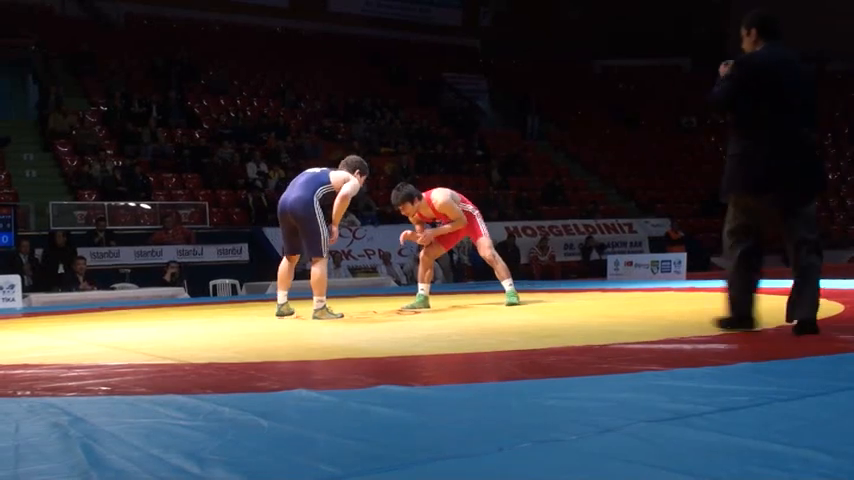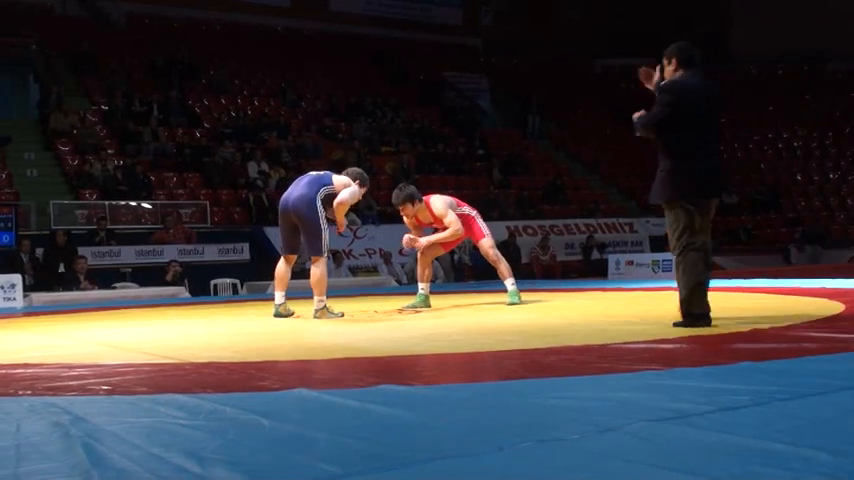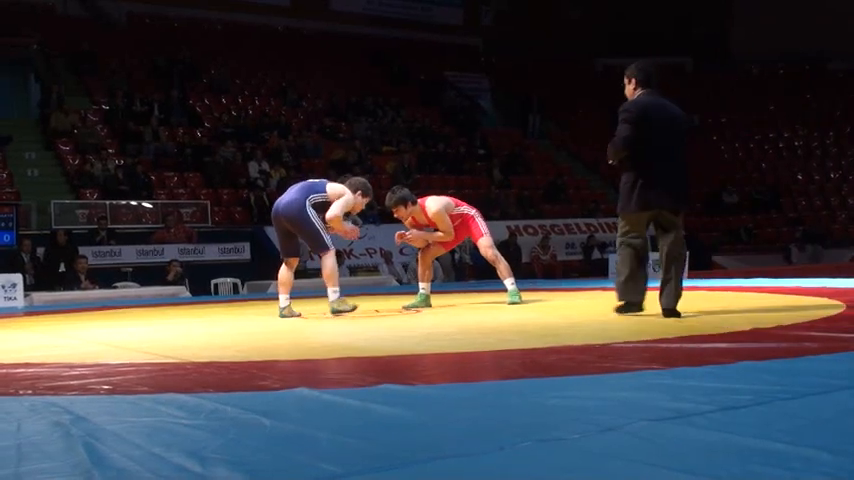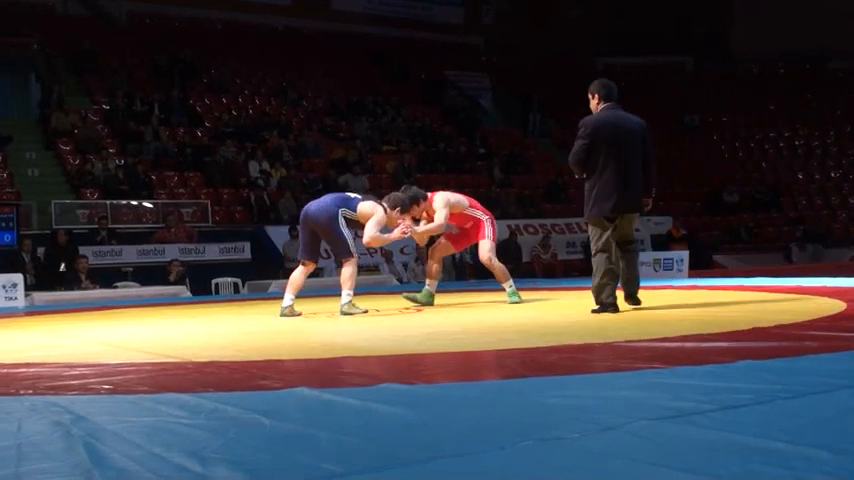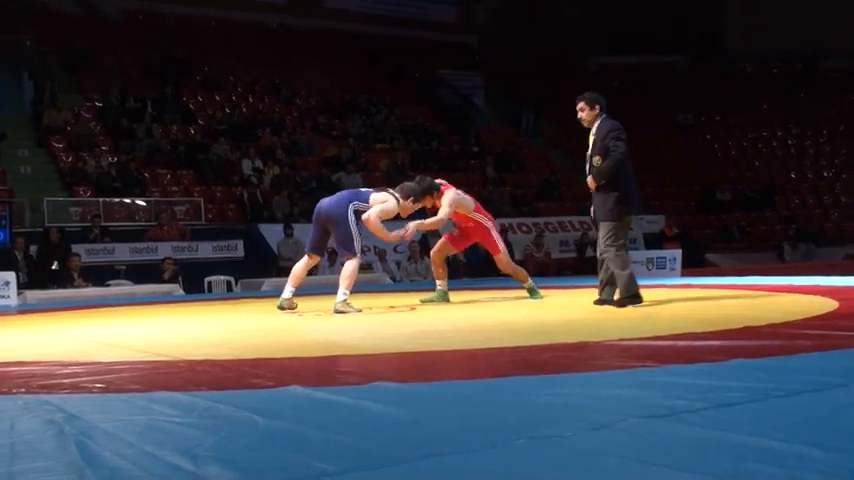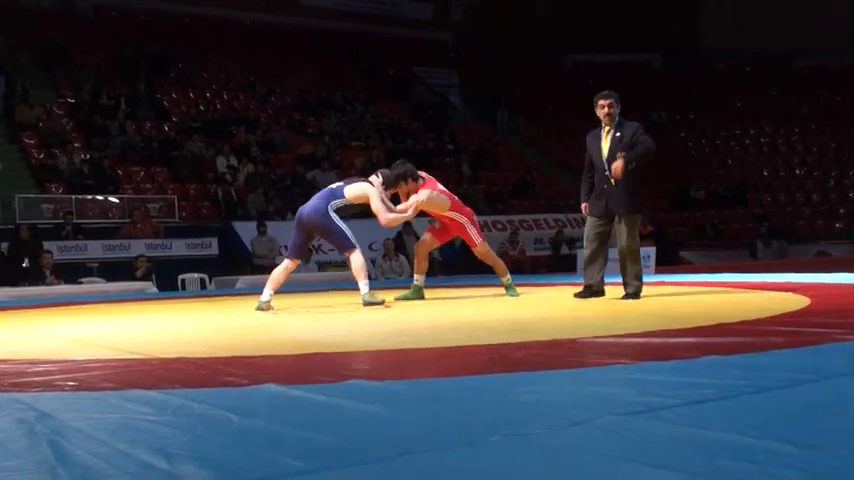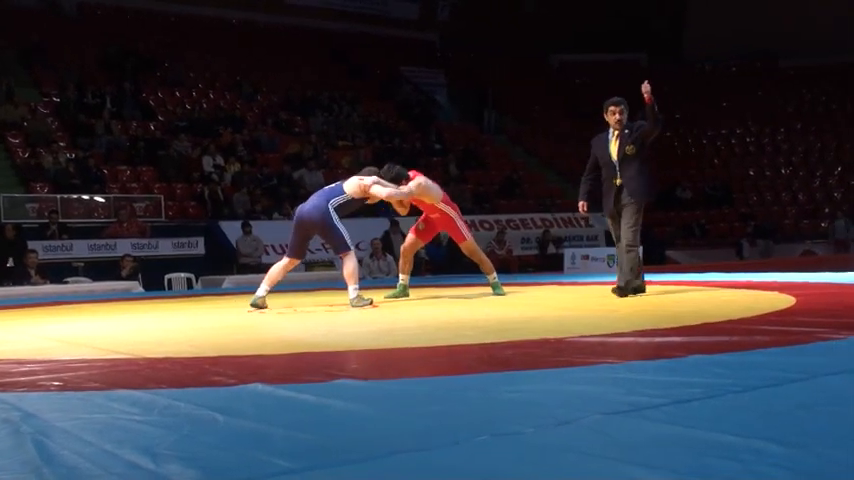
dt=0.5s
person 1, frame 1
left shoulder: (750, 64)
right shoulder: (798, 67)
left elbow: (721, 102)
left wrist: (725, 80)
left hip: (758, 168)
right hip: (798, 166)
left knee: (741, 237)
right knee: (803, 240)
left ankle: (741, 312)
right ankle: (805, 314)
person 1, frame 2
left shoulder: (673, 88)
right shoulder: (708, 89)
left elbow: (655, 125)
left wrist: (641, 119)
right wrist: (657, 88)
left hip: (679, 178)
right hip: (709, 178)
left knee: (686, 244)
right knee: (699, 242)
left ankle: (697, 312)
right ankle: (694, 305)
person 1, frame 3
left shoulder: (632, 107)
right shoulder: (676, 112)
left elbow: (622, 144)
right elbow: (679, 150)
left wrist: (611, 154)
left hip: (639, 190)
right hip: (672, 189)
left knee: (630, 243)
right knee: (672, 245)
left ankle: (631, 298)
right ankle: (670, 303)
person 1, frame 4
left shoulder: (591, 123)
right shoulder: (637, 123)
left elbow: (576, 159)
right elbow: (647, 161)
left wrist: (584, 172)
right wrist: (647, 192)
left hip: (601, 196)
right hip: (630, 196)
left knee: (603, 249)
right knee: (627, 244)
left ankle: (607, 301)
right ankle: (631, 292)
person 1, frame 5
left shoulder: (611, 128)
right shoulder: (598, 133)
left elbow: (620, 156)
left wrist: (596, 177)
right wrist: (595, 202)
left hip: (615, 199)
right hip: (607, 199)
left knee: (612, 247)
right knee: (606, 249)
left ankle: (630, 292)
right ankle: (606, 294)
person 1, frame 6
left shoulder: (632, 129)
right shoulder: (592, 137)
left elbow: (648, 148)
right elbow: (588, 172)
left wrist: (625, 160)
right wrist: (585, 198)
left hip: (626, 197)
right hip: (601, 199)
left knee: (627, 244)
right knee: (592, 240)
left ankle: (632, 288)
right ankle: (593, 285)
person 1, frame 7
left shoulder: (638, 131)
right shoulder: (598, 141)
left elbow: (654, 125)
right elbow: (591, 173)
left wrist: (648, 99)
right wrist: (583, 197)
left hip: (633, 194)
right hip: (611, 198)
left knee: (629, 240)
right knee: (622, 242)
left ankle: (625, 284)
right ankle: (636, 283)
person 2, frame 1
left shoulder: (318, 174)
right shoulder: (352, 180)
right elbow: (345, 195)
right wrist: (335, 224)
left hip: (285, 202)
right hip: (305, 202)
left knee: (290, 256)
right knee: (319, 258)
left ankle: (282, 304)
right ankle: (319, 309)
person 2, frame 2
left shoulder: (323, 179)
right shoulder: (352, 186)
right elbow: (341, 201)
right wrist: (341, 220)
left hip: (286, 200)
right hip: (307, 201)
left knee: (288, 256)
right knee: (319, 257)
left ankle: (280, 305)
right ankle: (320, 309)
person 2, frame 3
left shoulder: (331, 190)
right shoulder: (348, 195)
right elbow: (331, 216)
left wrist: (340, 227)
right wrist: (344, 228)
left hip: (278, 207)
right hip: (297, 206)
left knee: (290, 260)
right knee: (327, 251)
left ankle: (284, 307)
right ankle: (336, 301)
person 2, frame 4
left shoulder: (372, 206)
right shoulder: (381, 214)
right elbow: (368, 239)
right wrist: (391, 237)
left hip: (308, 210)
right hip: (327, 213)
left knee: (307, 264)
right knee: (350, 258)
left ankle: (287, 306)
right ankle: (347, 304)
person 2, frame 5
left shoulder: (387, 194)
right shoulder: (393, 204)
right elbow: (368, 217)
right wrist: (388, 236)
left hip: (323, 205)
right hip: (340, 209)
left knee: (311, 257)
right knee: (353, 257)
left ankle: (286, 298)
right ankle: (341, 302)
person 2, frame 6
left shoulder: (356, 183)
right shoulder: (371, 190)
right elbow: (386, 220)
right wrist: (408, 215)
left hip: (304, 212)
right hip: (322, 213)
left knee: (290, 262)
right knee: (354, 251)
left ankle: (264, 301)
right ankle: (366, 294)
person 2, frame 7
left shoulder: (346, 186)
right shoulder: (361, 183)
left elbow: (374, 197)
right elbow: (386, 194)
right wrist: (404, 194)
left hip: (303, 212)
right hip: (322, 213)
left knee: (289, 260)
right knee: (347, 253)
left ankle: (260, 296)
right ankle: (355, 297)
person 3, frame 1
left shoulder: (440, 200)
right shoulder: (414, 215)
left elbow: (462, 221)
right elbow: (425, 239)
left wrist: (434, 231)
right wrist: (411, 235)
left hip: (469, 218)
right hip: (451, 222)
left knee: (488, 254)
right knee: (425, 255)
left ankle: (511, 292)
right ankle: (422, 298)
person 3, frame 2
left shoulder: (437, 205)
right shoulder: (409, 218)
left elbow: (458, 230)
right elbow: (422, 242)
left wrist: (430, 239)
right wrist: (411, 239)
left hip: (469, 219)
right hip: (449, 226)
left knee: (491, 253)
right knee: (423, 255)
left ankle: (513, 292)
right ankle: (422, 298)
person 3, frame 3
left shoulder: (433, 208)
right shoulder: (409, 219)
left elbow: (449, 235)
right elbow: (423, 242)
left wrist: (421, 234)
right wrist: (407, 238)
left hip: (470, 218)
right hip: (453, 225)
left knee: (490, 253)
right knee: (424, 254)
left ankle: (513, 291)
right ankle: (423, 297)
person 3, frame 4
left shoulder: (439, 201)
right shoulder: (425, 212)
left elbow: (439, 226)
right elbow: (422, 241)
left wrist: (416, 231)
left hip: (482, 222)
right hip: (465, 227)
left knee: (487, 257)
right knee: (434, 252)
left ankle: (512, 292)
right ankle: (428, 295)
person 3, frame 5
left shoulder: (449, 197)
right shoulder: (435, 186)
left elbow: (440, 220)
left wrist: (417, 225)
left hip: (484, 226)
right hip: (465, 228)
left knee: (506, 267)
right knee: (435, 254)
left ankle: (531, 288)
right ankle: (441, 293)
person 3, frame 6
left shoulder: (423, 197)
right shoulder: (420, 177)
left elbow: (396, 212)
right elbow: (408, 207)
right wrist: (402, 193)
left hip: (463, 220)
right hip: (447, 221)
left knee: (487, 256)
right knee: (420, 247)
left ankle: (509, 286)
right ankle: (417, 289)
person 3, frame 7
left shoulder: (418, 184)
right shoulder: (404, 178)
right elbow: (403, 210)
right wrist: (392, 198)
left hip: (449, 214)
right hip: (431, 216)
left knee: (472, 251)
right knee: (406, 249)
left ankle: (496, 284)
right ankle: (402, 288)
